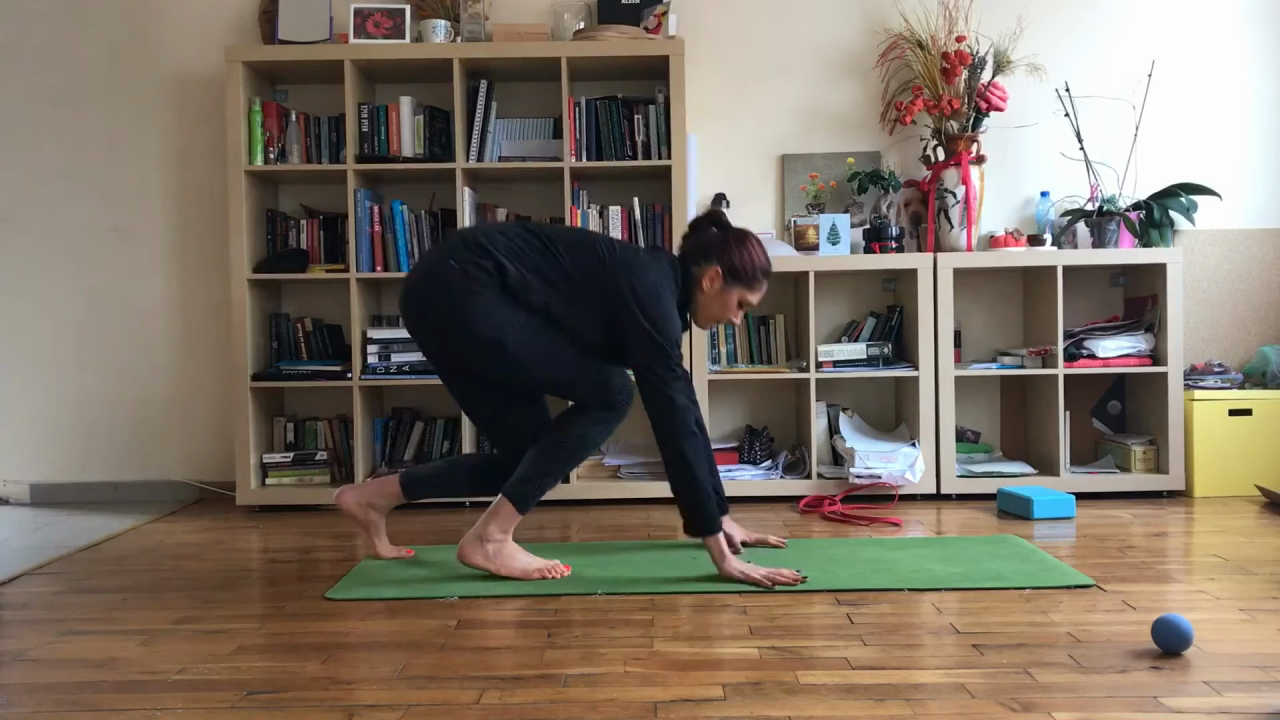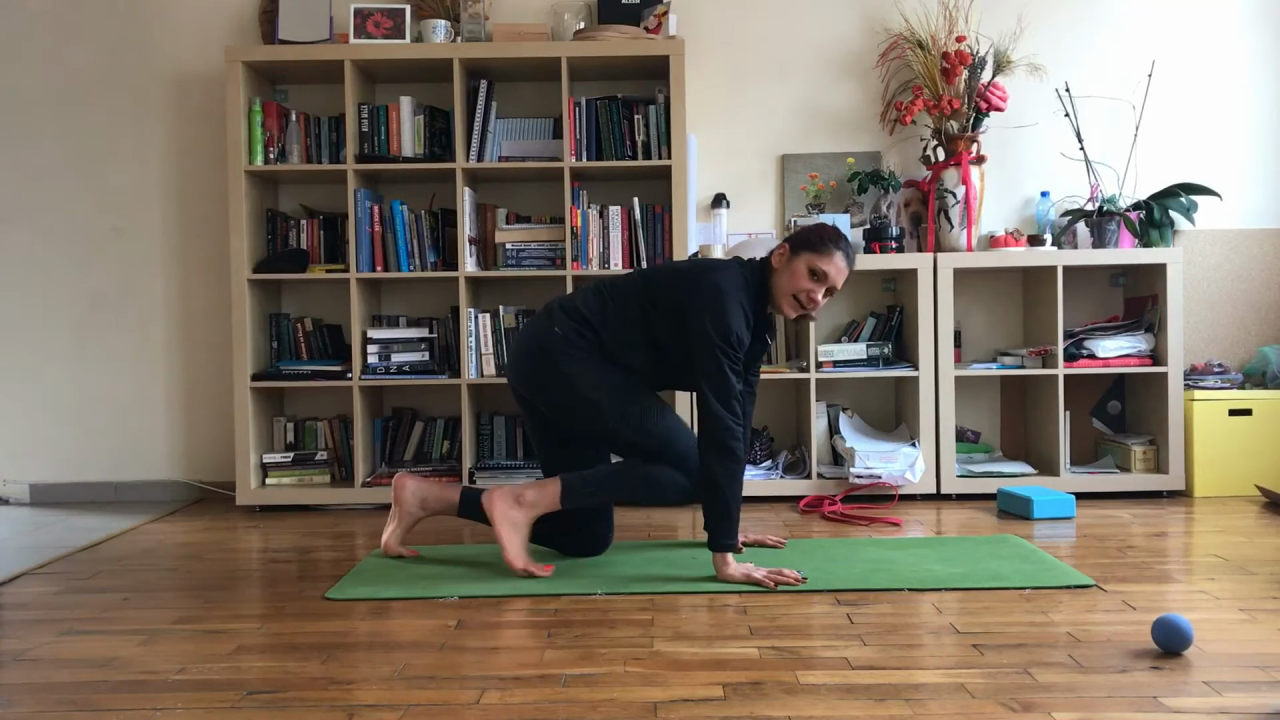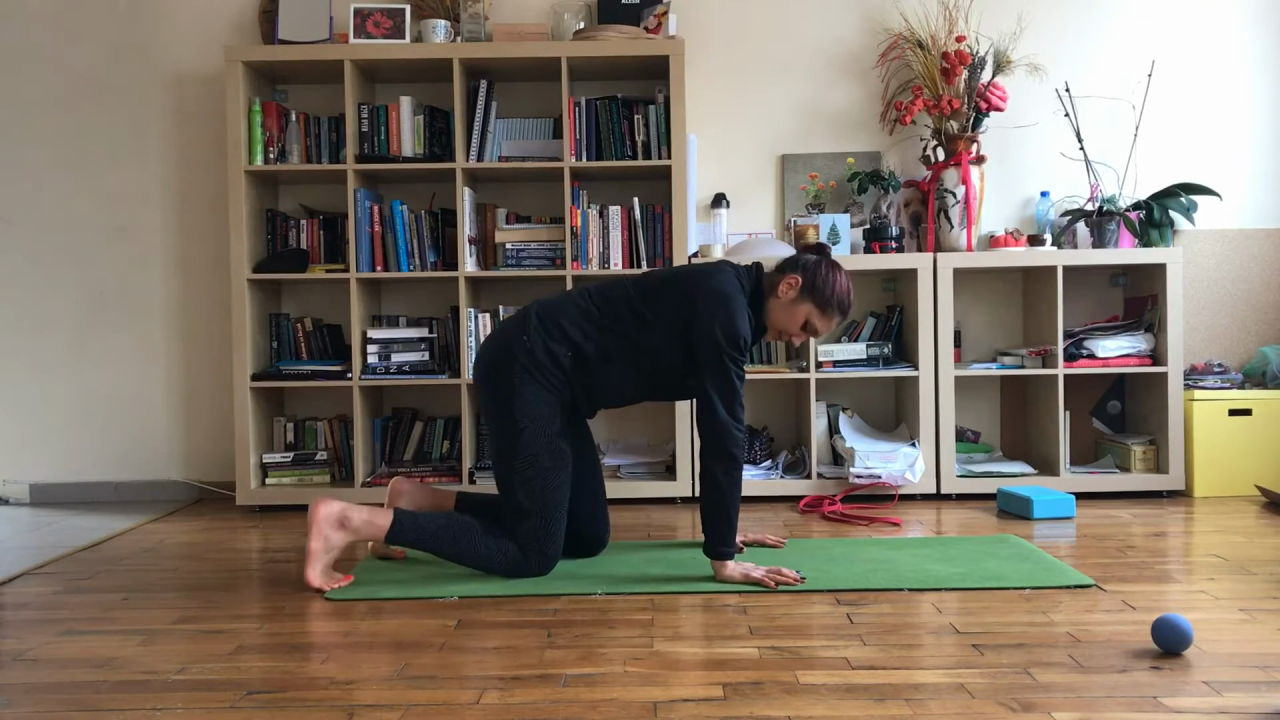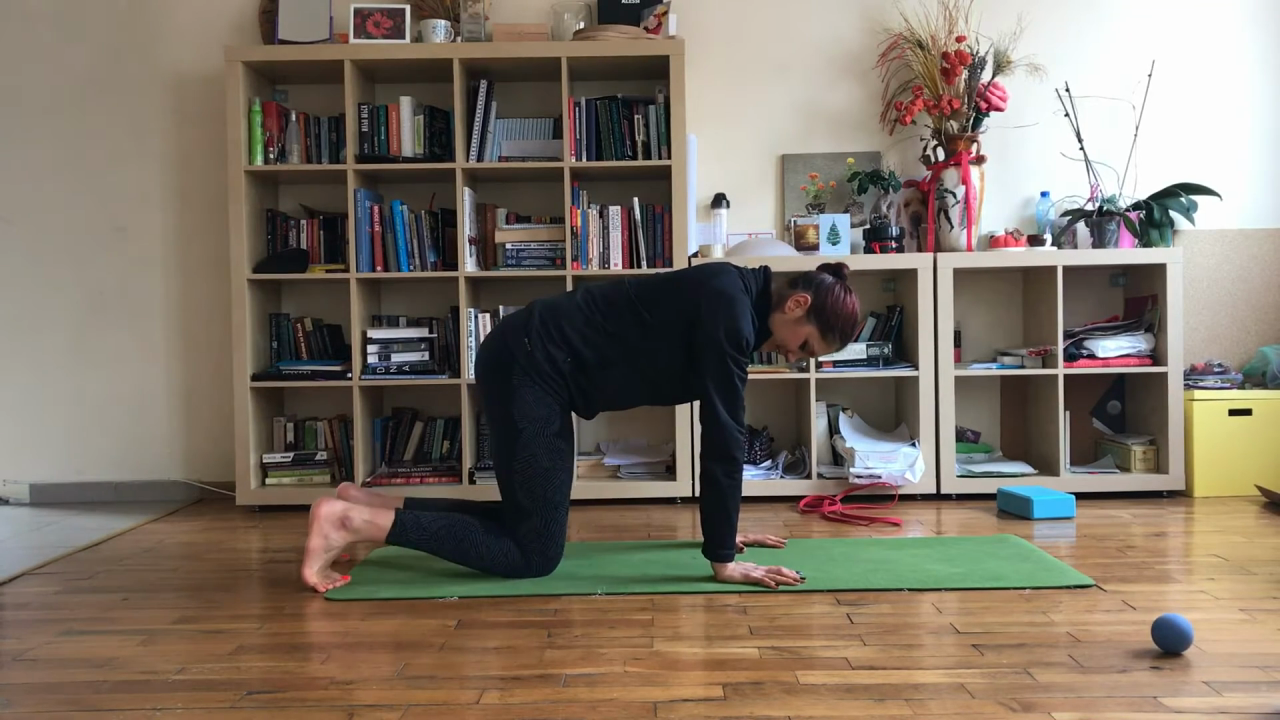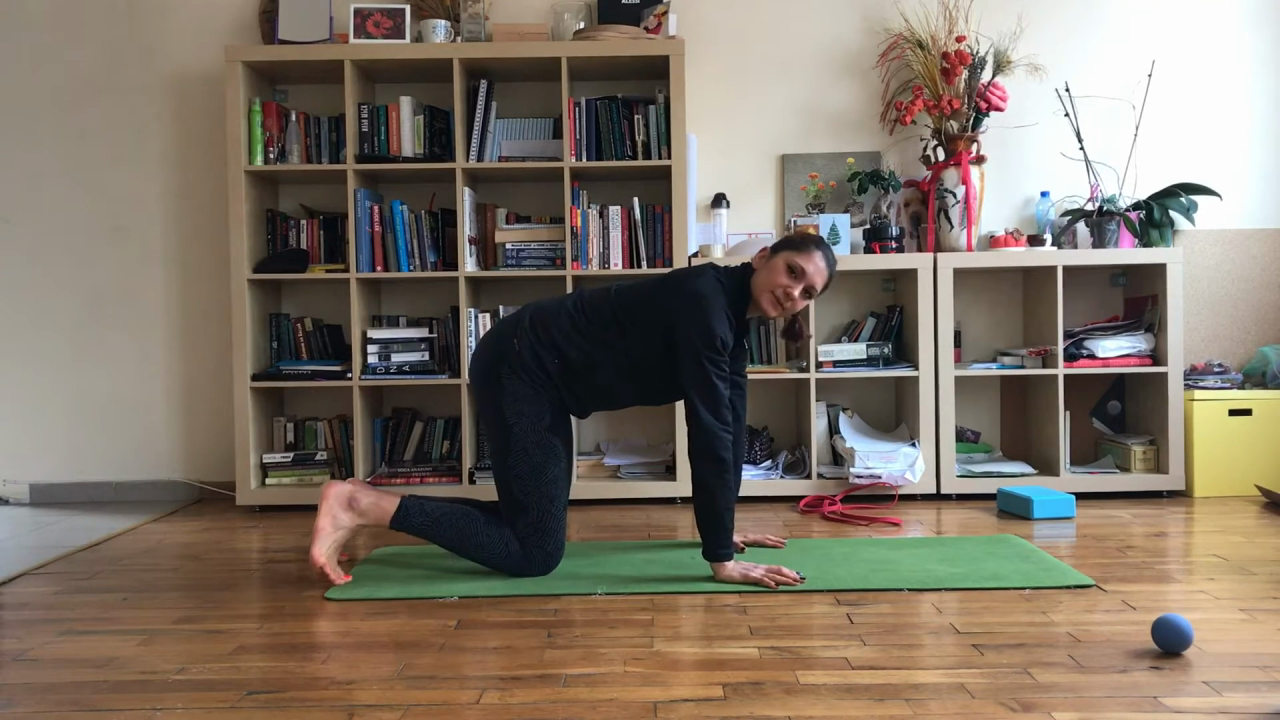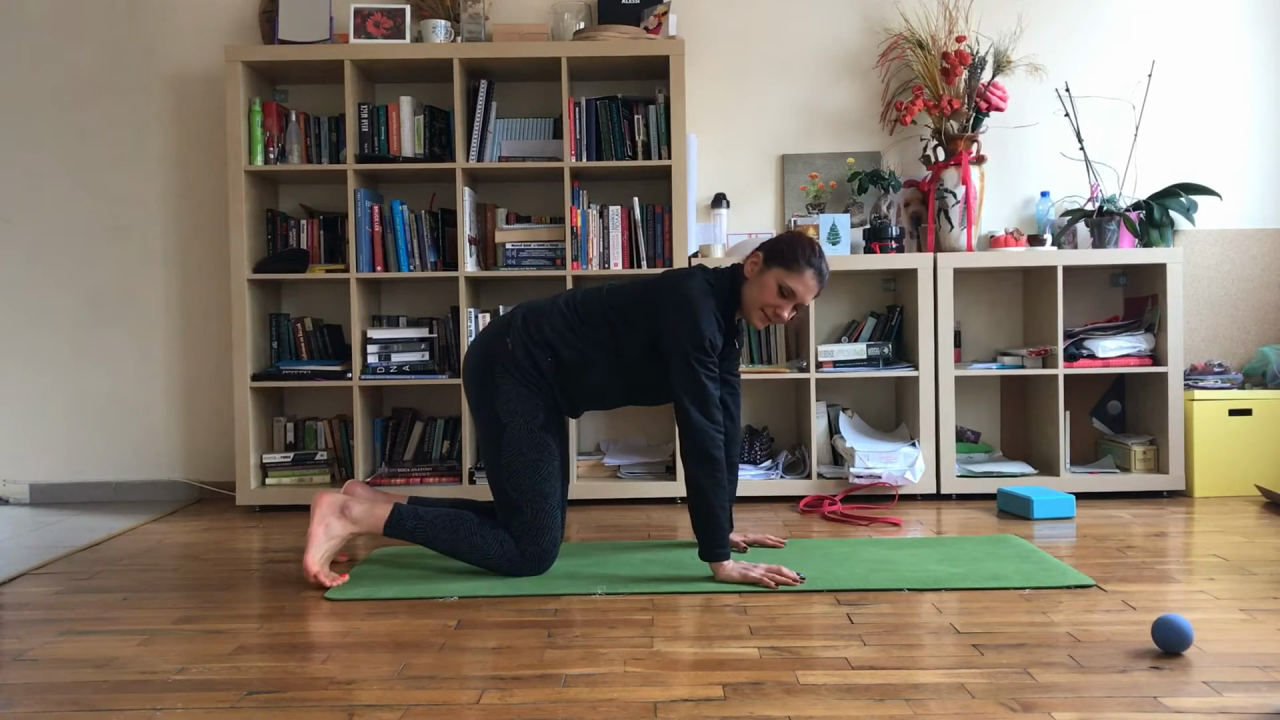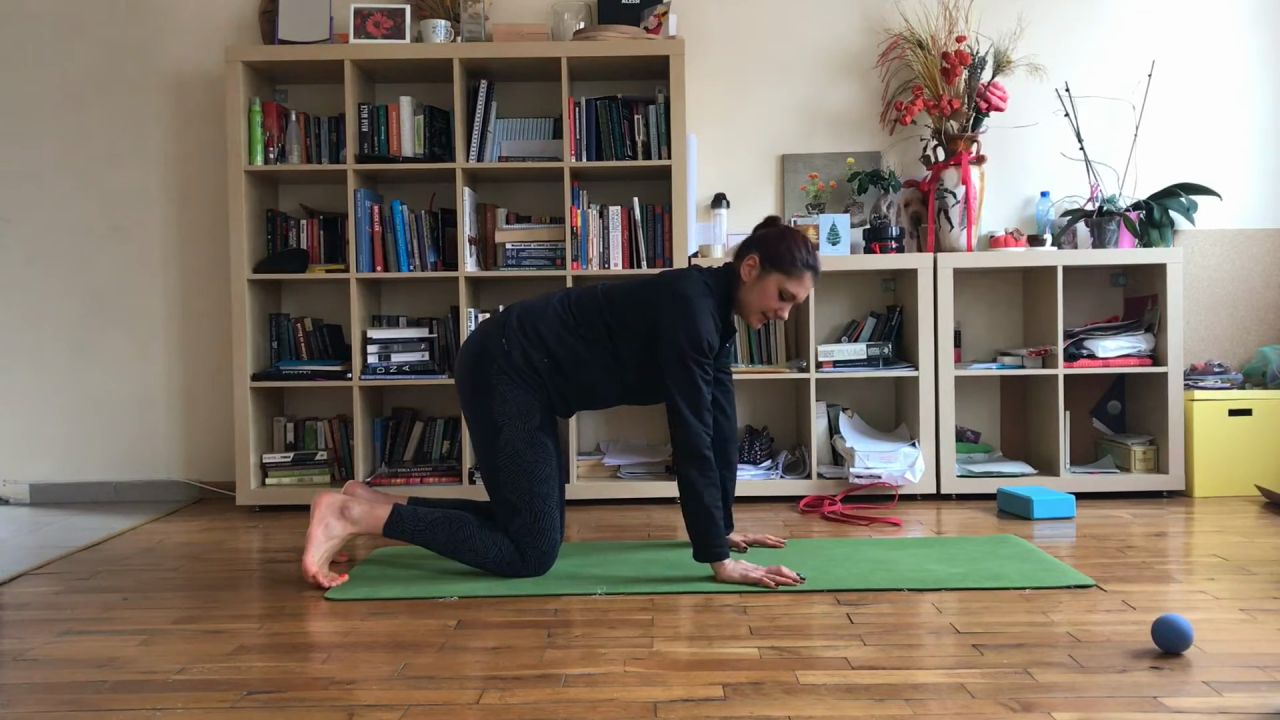
dt=0.7s
person 1, frame 1
left shoulder: (659, 288)
right shoulder: (649, 289)
left elbow: (680, 413)
right elbow: (673, 420)
left wrist: (716, 518)
right wrist: (720, 549)
left hip: (452, 293)
right hip: (455, 287)
left knee: (531, 458)
right knee: (607, 397)
left ankle: (372, 498)
right ankle: (490, 537)
person 1, frame 2
left shoulder: (754, 313)
right shoulder: (724, 294)
left elbow: (735, 420)
right elbow: (719, 424)
left wrist: (726, 527)
right wrist: (724, 557)
left hip: (559, 361)
right hip: (556, 353)
left knee: (586, 537)
right knee: (689, 470)
left ankle: (425, 496)
right ankle: (522, 500)
person 1, frame 3
left shoulder: (734, 306)
right shoulder: (725, 301)
left elbow: (718, 424)
right elbow: (721, 432)
left wrist: (723, 529)
right wrist: (723, 558)
left hip: (539, 371)
right hip: (525, 367)
left knee: (589, 536)
right knee: (533, 553)
left ankle: (419, 499)
right ankle: (346, 521)
person 1, frame 4
left shoulder: (738, 304)
right shoulder: (730, 306)
left elbow: (722, 426)
right elbow: (722, 435)
left wrist: (725, 528)
right wrist: (723, 559)
left hip: (534, 365)
right hip: (527, 364)
left knee: (532, 525)
right knee: (534, 553)
left ankle: (370, 502)
right ankle: (347, 520)
person 1, frame 5
left shoulder: (733, 315)
right shoulder: (705, 301)
left elbow: (730, 425)
right elbow: (708, 432)
left wrist: (724, 528)
right wrist: (721, 558)
left hip: (536, 374)
right hip: (517, 367)
left knee: (535, 523)
right knee: (536, 550)
left ankle: (373, 499)
right ankle: (358, 504)
person 1, frame 6
left shoulder: (724, 316)
right shoulder: (695, 303)
left elbow: (724, 426)
right elbow: (699, 432)
left wrist: (723, 527)
right wrist: (720, 558)
left hip: (533, 376)
right hip: (511, 368)
left knee: (534, 526)
right knee: (532, 551)
left ankle: (373, 500)
right ankle: (351, 514)
person 1, frame 7
left shoulder: (715, 313)
right shoulder: (691, 306)
left elbow: (718, 425)
right elbow: (690, 441)
left wrist: (723, 527)
right wrist: (720, 558)
left hip: (518, 372)
right hip: (503, 368)
left knee: (534, 524)
right knee: (532, 552)
left ankle: (370, 502)
right ankle: (352, 513)
